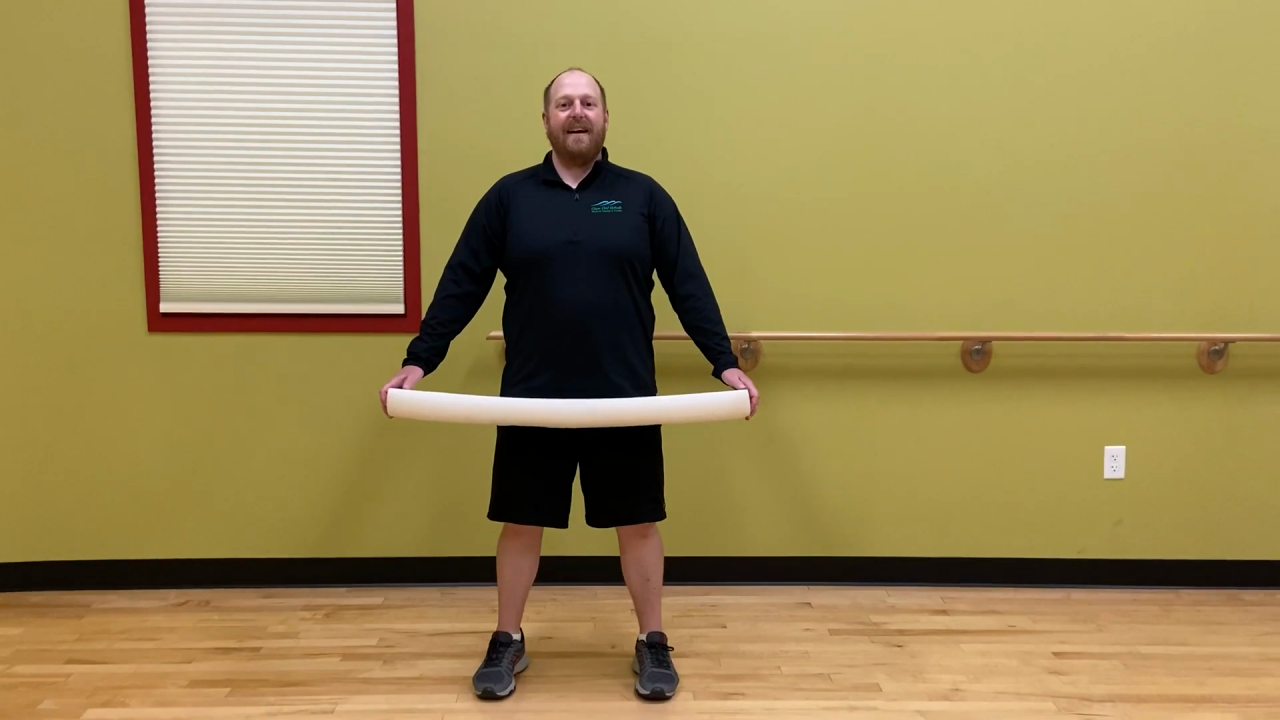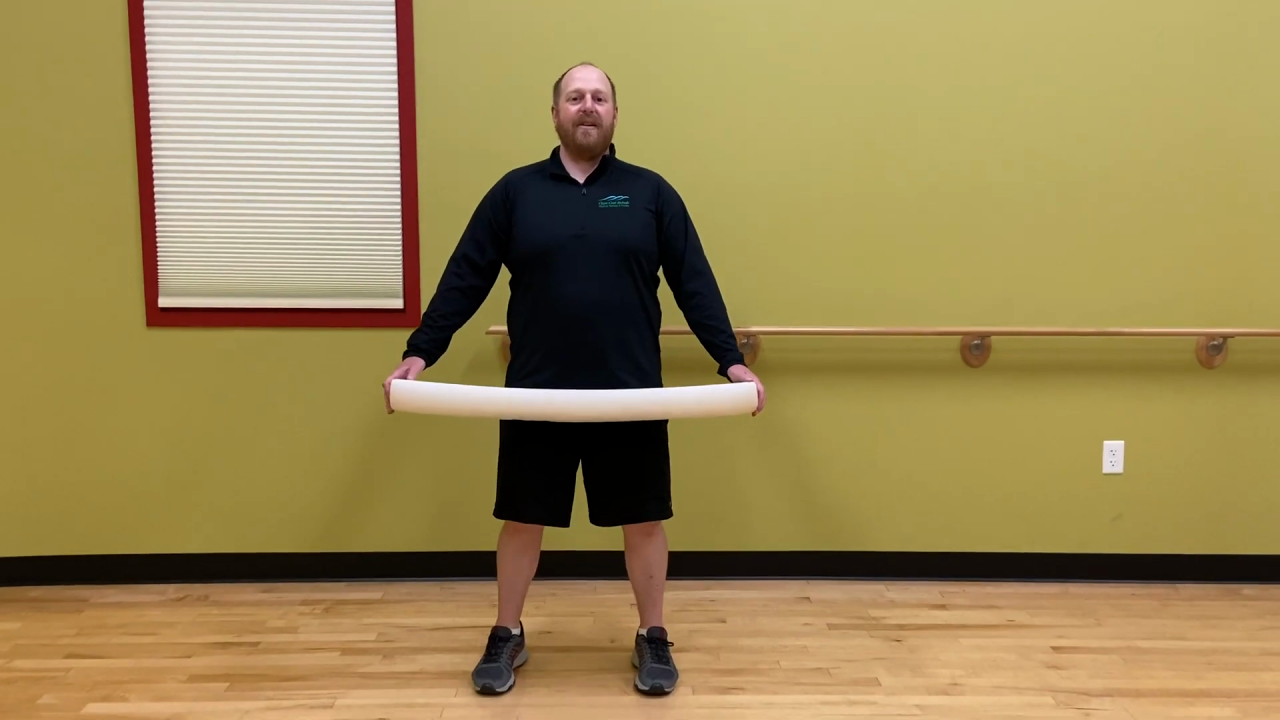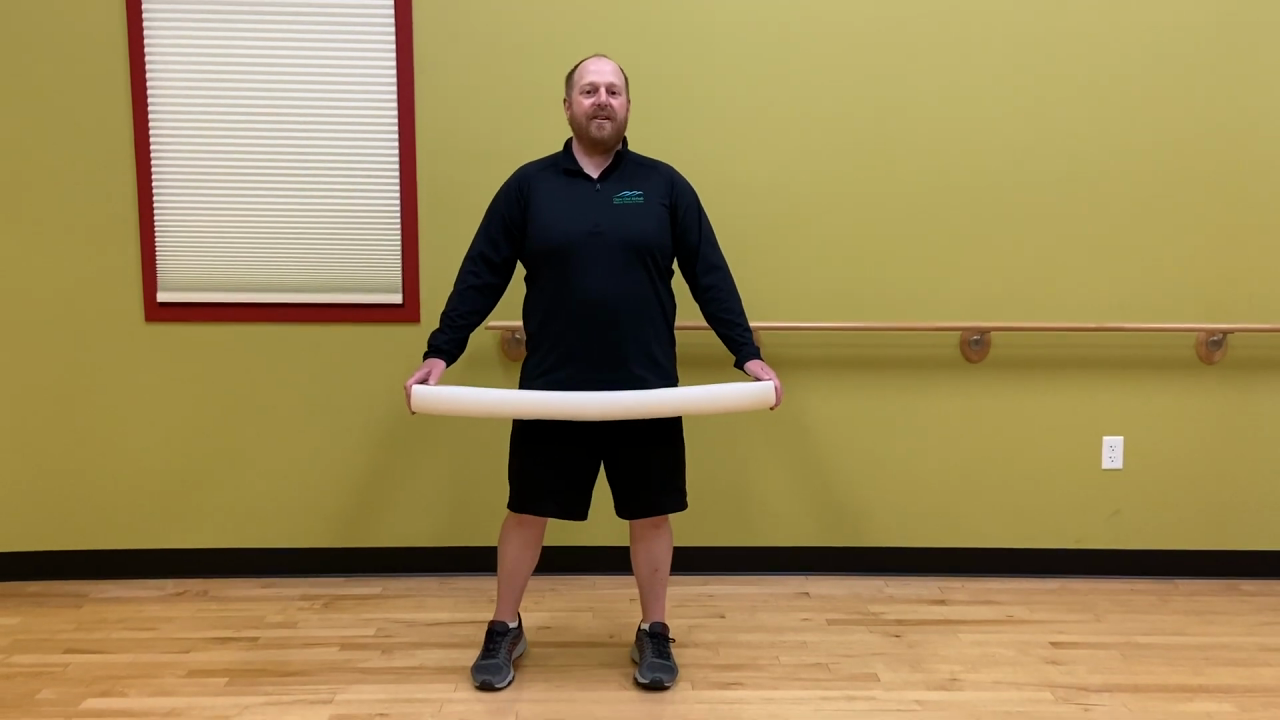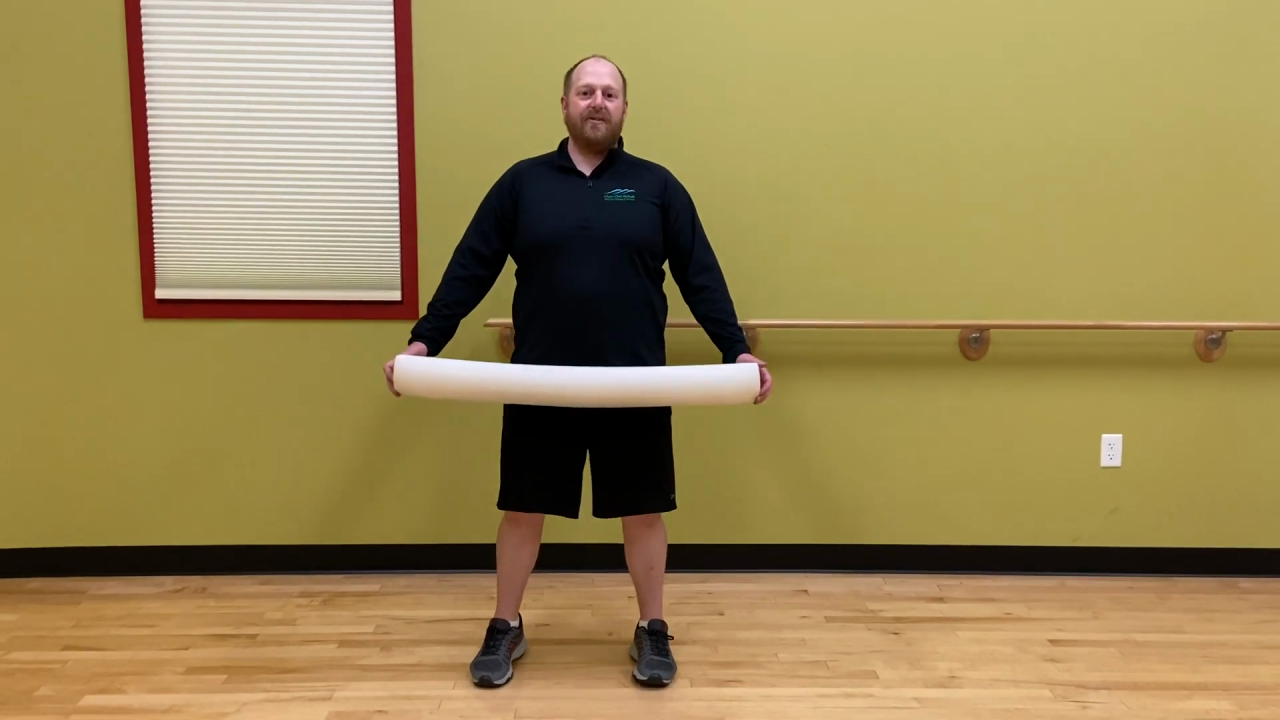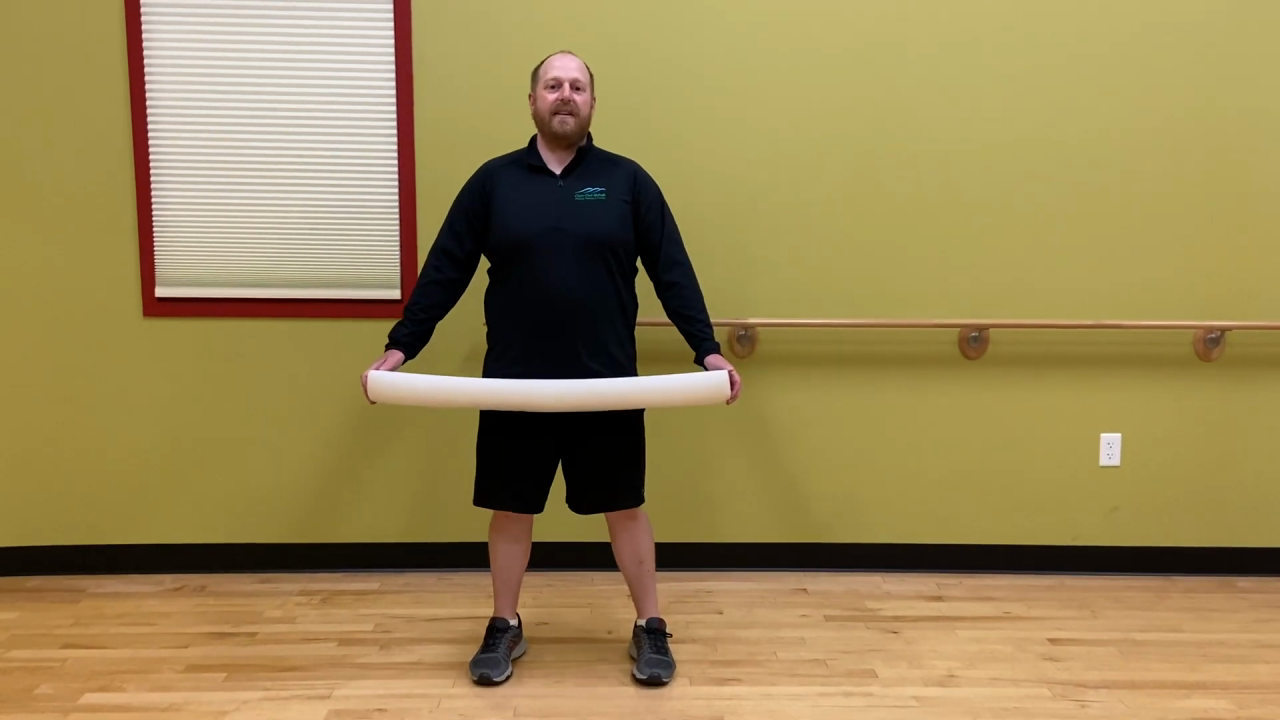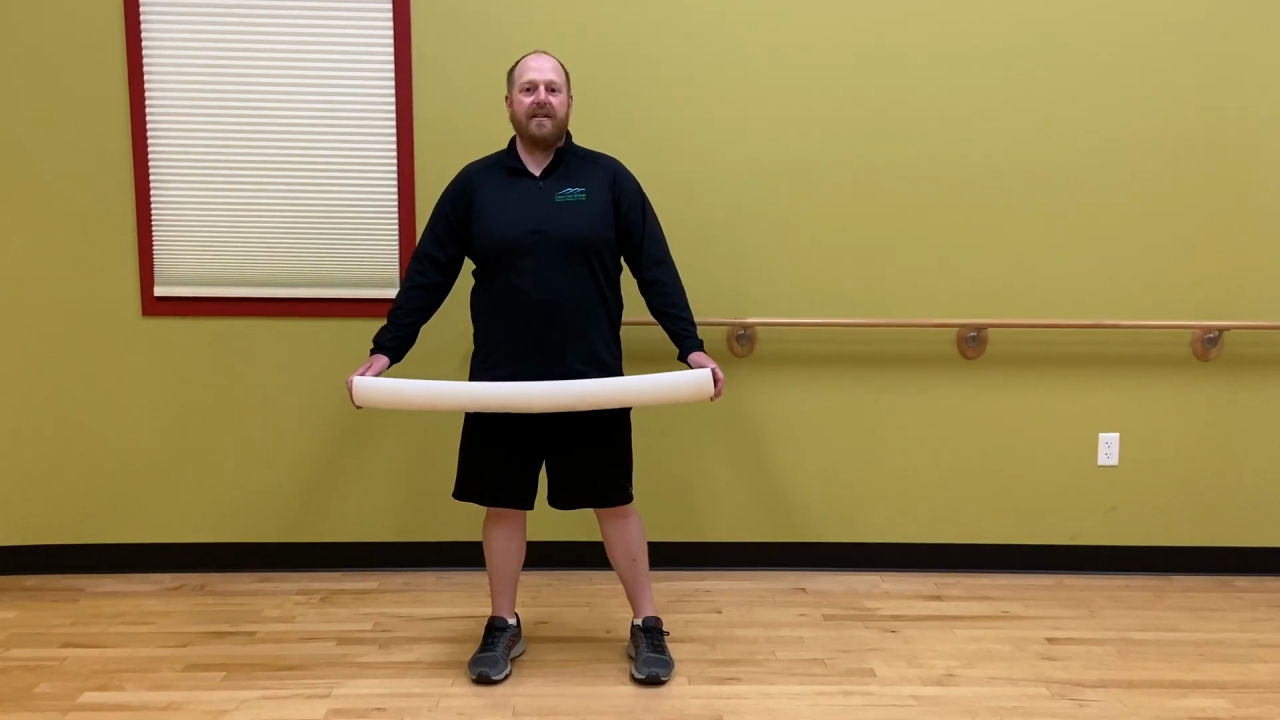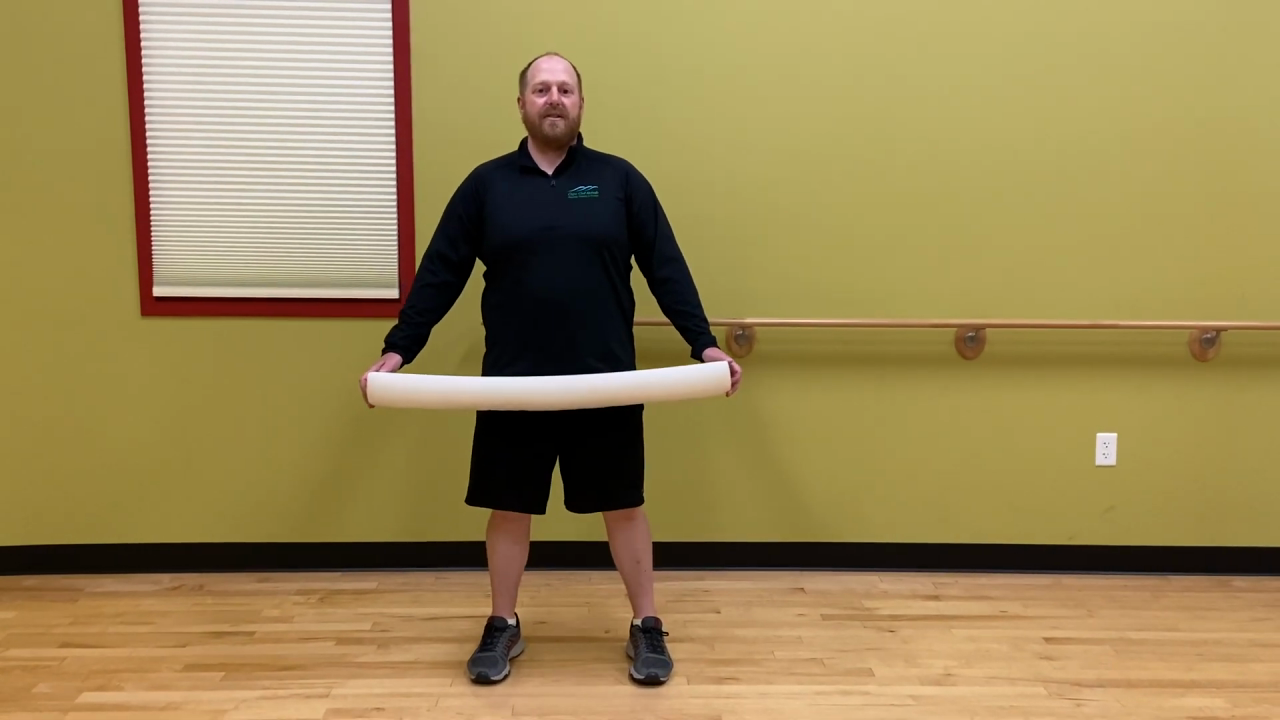
dt=0.4s
person 1, frame 1
left shoulder: (643, 196)
right shoulder: (508, 197)
left elbow: (688, 286)
right elbow: (461, 286)
left wrist: (725, 363)
right wrist: (419, 359)
left hip: (625, 400)
right hip: (532, 401)
left knee: (638, 524)
right knee: (520, 524)
left ankle: (652, 643)
right ankle: (507, 641)
person 1, frame 2
left shoulder: (651, 192)
right shoulder: (515, 191)
left elbow: (694, 284)
right elbow: (465, 279)
left wrist: (731, 360)
right wrist: (420, 351)
left hip: (631, 396)
right hip: (535, 397)
left knee: (643, 522)
right knee: (521, 522)
left ankle: (652, 638)
right ankle: (506, 636)
person 1, frame 3
left shoulder: (664, 185)
right shoulder: (527, 186)
left elbow: (709, 275)
right elbow: (481, 276)
left wrist: (747, 354)
right wrist: (440, 352)
left hip: (645, 391)
right hip: (550, 391)
left knee: (650, 516)
right knee: (526, 513)
left ankle: (653, 633)
right ankle: (504, 630)
person 1, frame 4
left shoulder: (657, 186)
right shoulder: (522, 183)
left elbow: (700, 277)
right elbow: (471, 269)
left wrist: (736, 350)
right wrist: (425, 338)
left knee: (642, 513)
right knee: (521, 511)
left ankle: (651, 631)
right ankle: (505, 628)
person 1, frame 5
left shoulder: (627, 181)
right shoulder: (493, 181)
left elbow: (672, 272)
right elbow: (445, 271)
left wrist: (707, 350)
right wrist: (401, 345)
left hip: (607, 385)
right hip: (514, 386)
left knee: (625, 509)
right knee: (511, 509)
left ankle: (650, 628)
right ankle: (504, 627)
person 1, frame 6
left shoulder: (608, 178)
right shoulder: (474, 184)
left elbow: (654, 269)
right elbow: (428, 275)
left wrist: (690, 346)
right wrist: (386, 349)
left hip: (594, 384)
right hip: (501, 385)
left knee: (615, 504)
right knee: (503, 507)
left ankle: (646, 626)
right ankle: (503, 626)
person 1, frame 7
left shoulder: (619, 179)
right shoulder: (485, 184)
left elbow: (666, 269)
right elbow: (440, 274)
left wrist: (703, 343)
right wrist: (398, 348)
left hip: (606, 384)
right hip: (513, 386)
left knee: (623, 507)
right knee: (508, 509)
left ankle: (646, 627)
right ankle: (502, 626)
